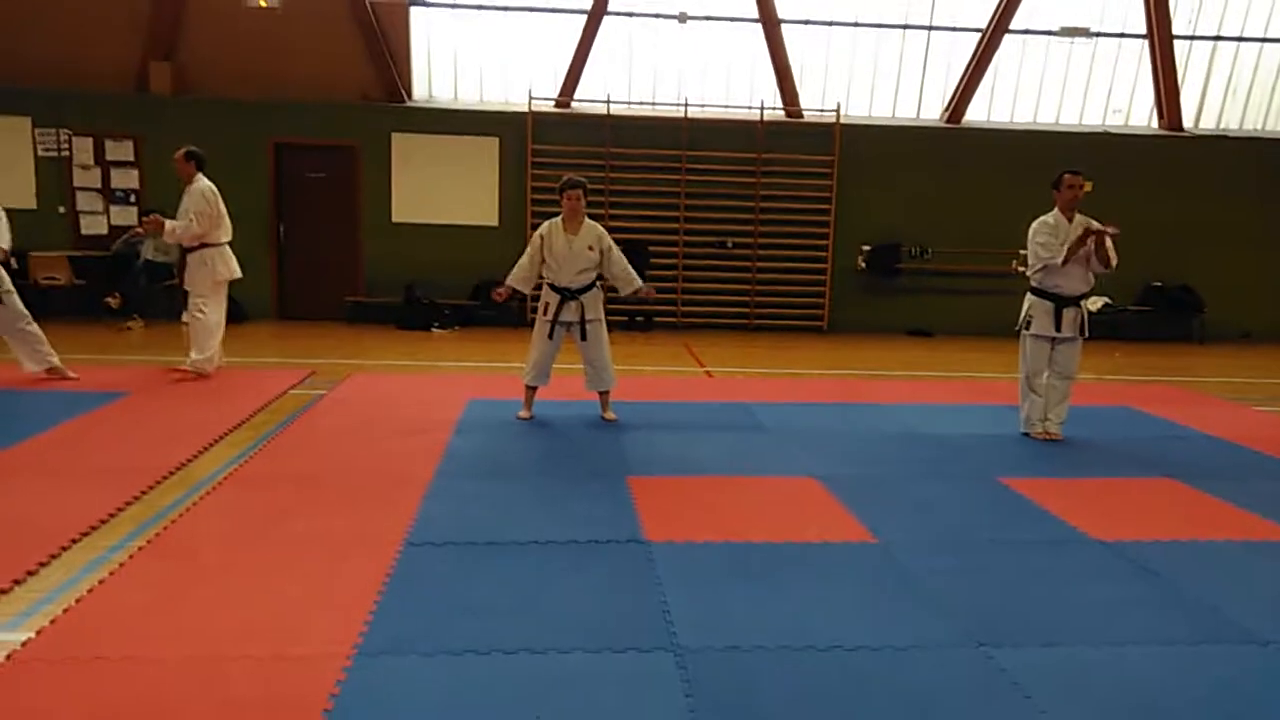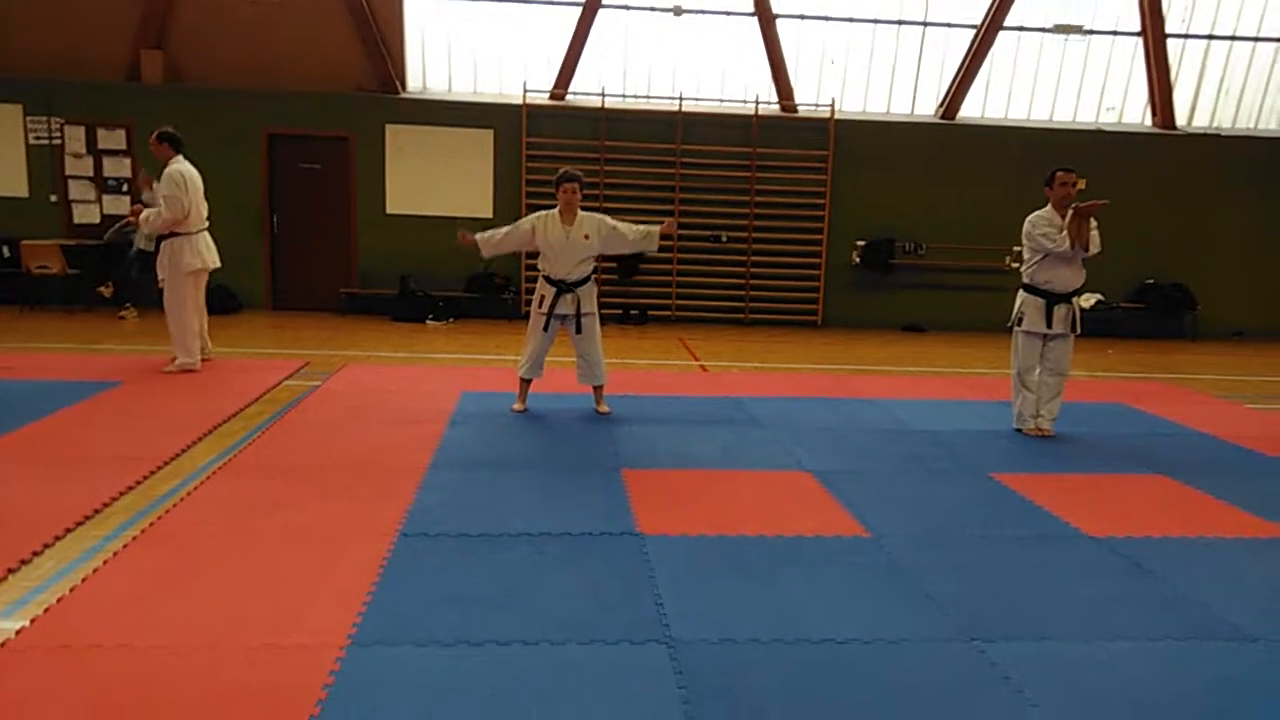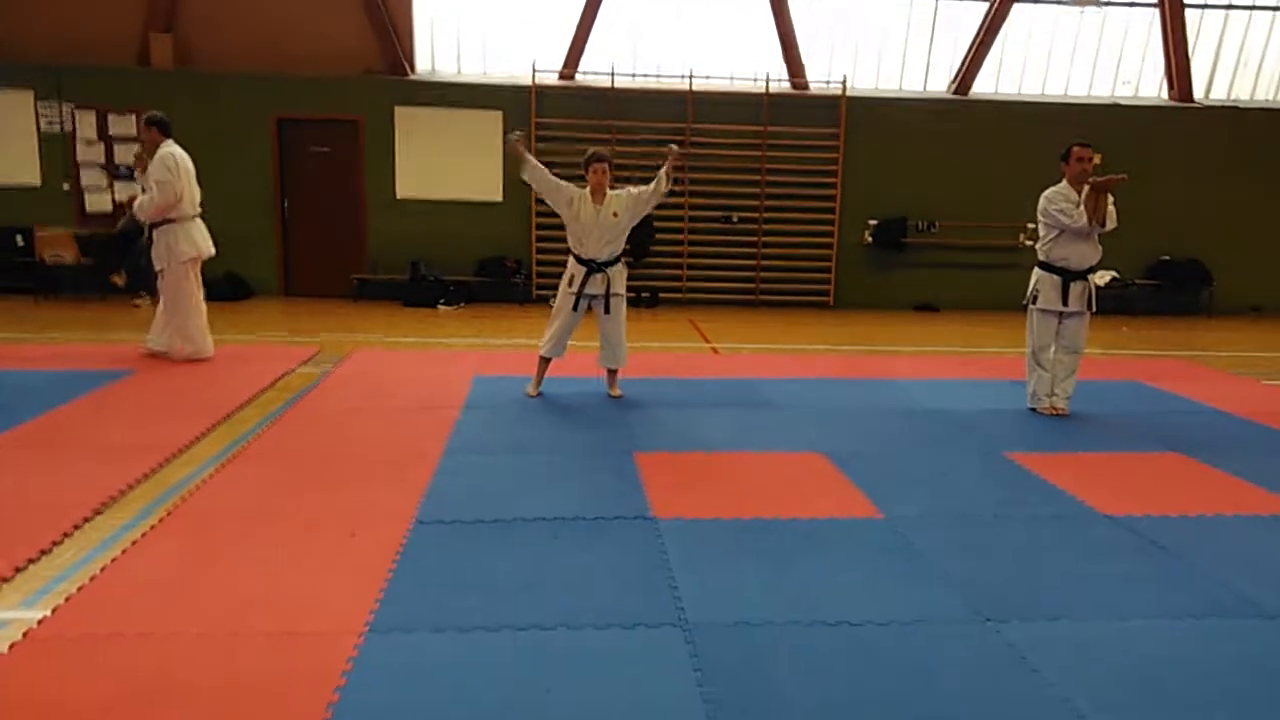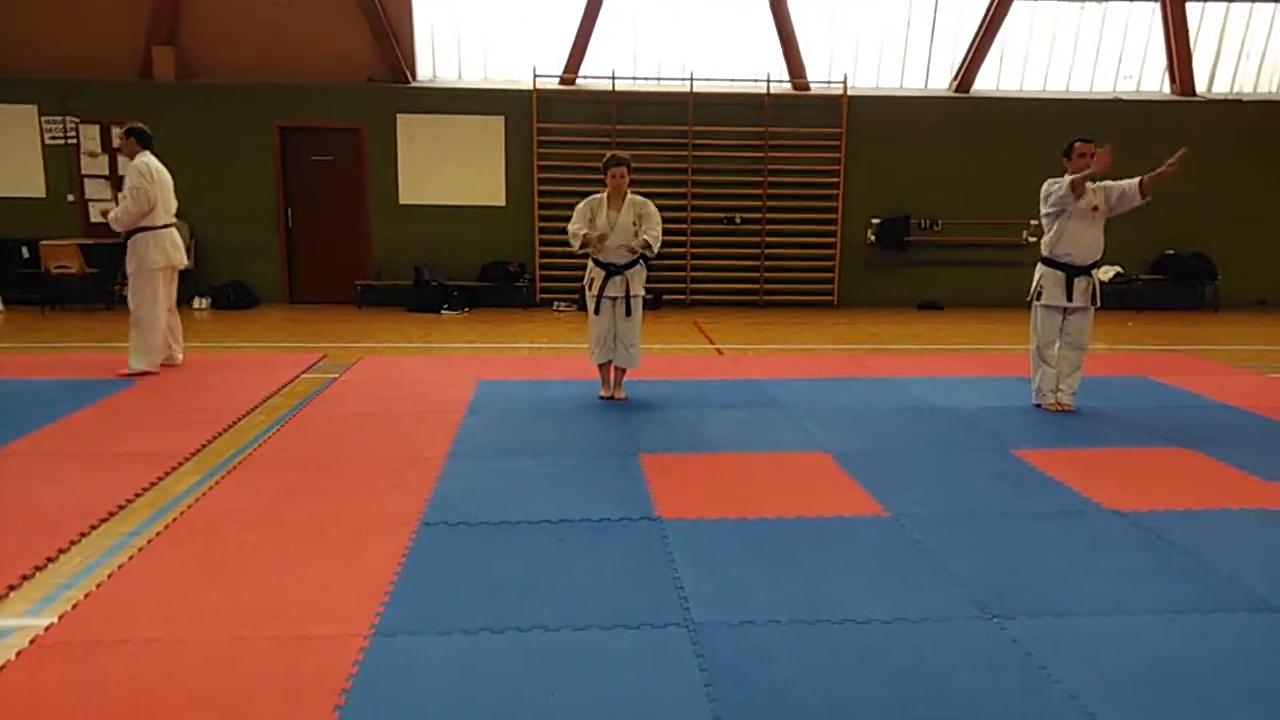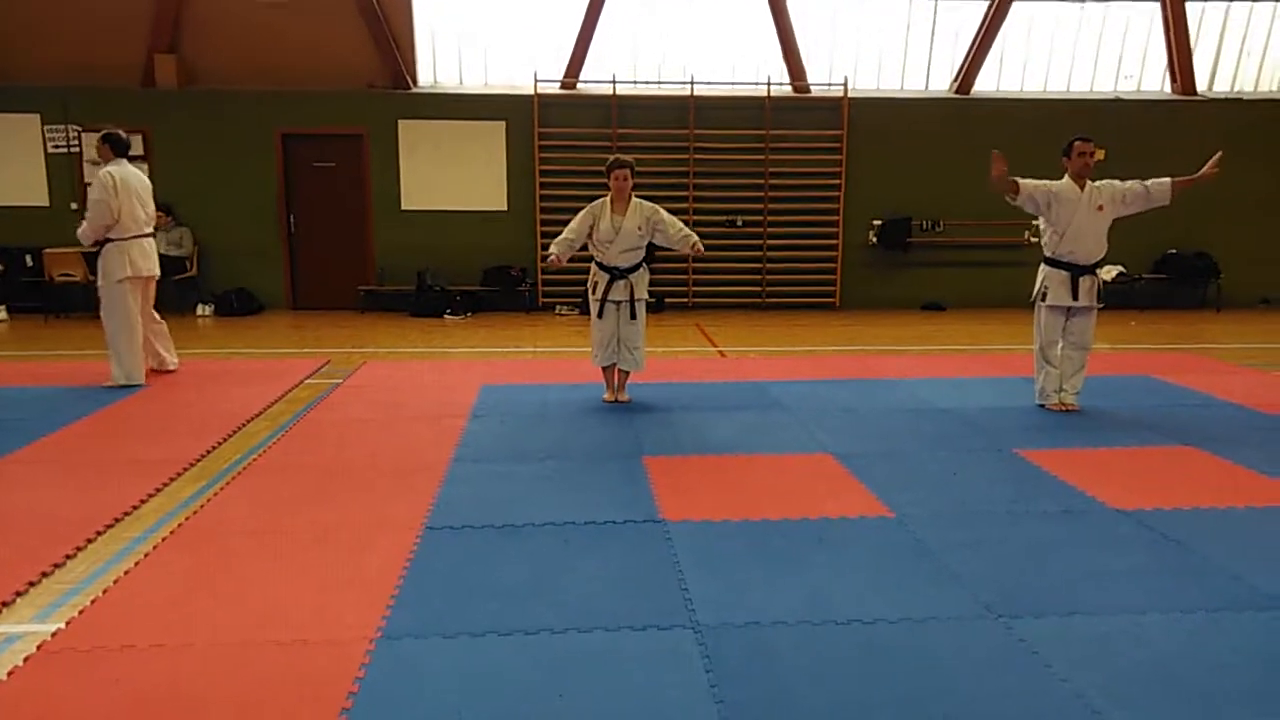
dt=0.5s
person 1, frame 1
left shoulder: (1090, 226)
right shoulder: (1042, 226)
left elbow: (1105, 265)
right elbow: (1057, 259)
left wrist: (1100, 240)
right wrist: (1083, 237)
left hip: (1073, 310)
right hip: (1042, 307)
left knee: (1064, 372)
right knee: (1034, 370)
left ankle: (1052, 423)
right ankle: (1033, 423)
person 1, frame 2
left shoulder: (1084, 221)
right shoulder: (1036, 222)
left elbow: (1084, 250)
right elbow: (1064, 248)
left wrist: (1084, 219)
right wrist: (1076, 217)
left hip: (1065, 306)
right hip: (1034, 303)
left knee: (1056, 369)
right knee: (1027, 366)
left ankle: (1044, 419)
right ankle: (1026, 419)
person 1, frame 3
left shoulder: (1096, 197)
right shoulder: (1051, 197)
left elbow: (1102, 225)
right elbow: (1080, 223)
left wrist: (1102, 192)
right wrist: (1094, 192)
left hip: (1081, 284)
right hip: (1050, 281)
left knee: (1071, 347)
right knee: (1041, 345)
left ankle: (1059, 398)
right ankle: (1040, 398)
person 1, frame 4
left shoulder: (1104, 191)
right shoulder: (1052, 189)
left elbow: (1137, 192)
right elbow: (1072, 190)
left wrist: (1161, 172)
right wrist: (1094, 173)
left hip: (1083, 280)
right hip: (1053, 277)
left knee: (1075, 343)
right knee: (1045, 341)
left ankle: (1064, 394)
right ankle: (1045, 395)
person 1, frame 5
left shoulder: (1110, 192)
right shoulder: (1051, 192)
left elbow: (1153, 190)
right elbow: (1021, 190)
left wrist: (1198, 177)
right wrist: (1001, 179)
left hip: (1087, 279)
right hip: (1055, 277)
left knee: (1079, 343)
right knee: (1049, 341)
left ankle: (1069, 393)
right ankle: (1049, 395)
person 2, frame 1
left shoulder: (596, 232)
right shoulder: (547, 230)
left elbow: (615, 263)
right elbow: (529, 261)
left wrist: (637, 288)
right wrist: (508, 287)
left hip: (587, 301)
right hip: (555, 300)
left knee: (598, 356)
right knee: (540, 354)
left ankle: (605, 407)
right ankle: (527, 405)
person 2, frame 2
left shoulder: (596, 223)
right shoulder: (540, 221)
left elbow: (628, 234)
right elbow: (508, 235)
left wrist: (659, 231)
right wrist: (476, 241)
left hip: (581, 294)
right hip: (549, 293)
left knee: (590, 349)
right knee: (535, 347)
left ankle: (599, 400)
right ankle: (521, 398)
person 2, frame 3
left shoulder: (626, 200)
right shoulder: (571, 199)
left elbow: (655, 191)
right elbow: (543, 180)
left wrist: (669, 164)
right wrist: (522, 153)
left hip: (611, 276)
right hip: (579, 273)
left knee: (613, 333)
right knee: (559, 327)
left ankle: (612, 383)
right ankle: (537, 381)
person 2, frame 4
left shoulder: (643, 206)
right shoulder: (592, 204)
left elbow: (653, 232)
right elbow: (576, 229)
left wrist: (641, 246)
right wrist: (590, 239)
left hip: (630, 277)
right hip: (599, 276)
left knee: (627, 334)
right knee: (600, 334)
left ankle: (618, 384)
right ankle: (605, 383)
person 2, frame 5
left shoulder: (648, 212)
right shoulder: (595, 211)
left elbow: (673, 230)
right elbow: (572, 235)
left wrist: (693, 243)
right wrist: (556, 254)
left hip: (633, 282)
right hip: (603, 281)
left knee: (631, 337)
right knee: (604, 336)
left ankle: (622, 387)
right ankle: (609, 387)
person 3, frame 1
left shoulder: (201, 189)
right shoulder: (193, 189)
left elbow: (196, 228)
left wrist: (165, 226)
right wrist: (162, 227)
left hip: (209, 258)
right hip: (203, 257)
left knee: (203, 309)
right knee: (207, 309)
left ankle: (202, 362)
right ankle: (210, 357)
person 3, frame 2
left shoulder: (173, 172)
right shoulder: (186, 169)
left elbow: (170, 214)
left wrist: (144, 215)
right wrist: (151, 189)
left hip: (182, 246)
right hip: (194, 243)
left knee: (180, 305)
right knee: (192, 303)
left ankle: (188, 359)
right ankle: (200, 349)
person 3, frame 3
left shoulder: (164, 156)
right shoulder: (176, 154)
left elbow: (163, 199)
left wrist: (137, 205)
right wrist: (146, 173)
left hip: (176, 234)
right hip: (183, 231)
left knee: (184, 295)
right knee: (172, 292)
left ankle: (199, 348)
right ankle: (162, 344)
person 3, frame 4
left shoulder: (139, 166)
right shoulder: (157, 166)
left elbow: (137, 206)
left wrist: (113, 217)
right wrist: (121, 217)
left hip: (149, 242)
right hip: (165, 238)
left knee: (144, 304)
right knee: (163, 303)
left ankle: (144, 362)
right ankle: (169, 353)
person 3, frame 5
left shoulder: (106, 176)
right shoulder: (140, 176)
left elbow: (100, 219)
left wrist: (84, 234)
left hip: (121, 252)
right hip: (144, 248)
left knee: (121, 316)
right knee: (145, 311)
left ankle: (129, 375)
right ankle: (164, 360)
